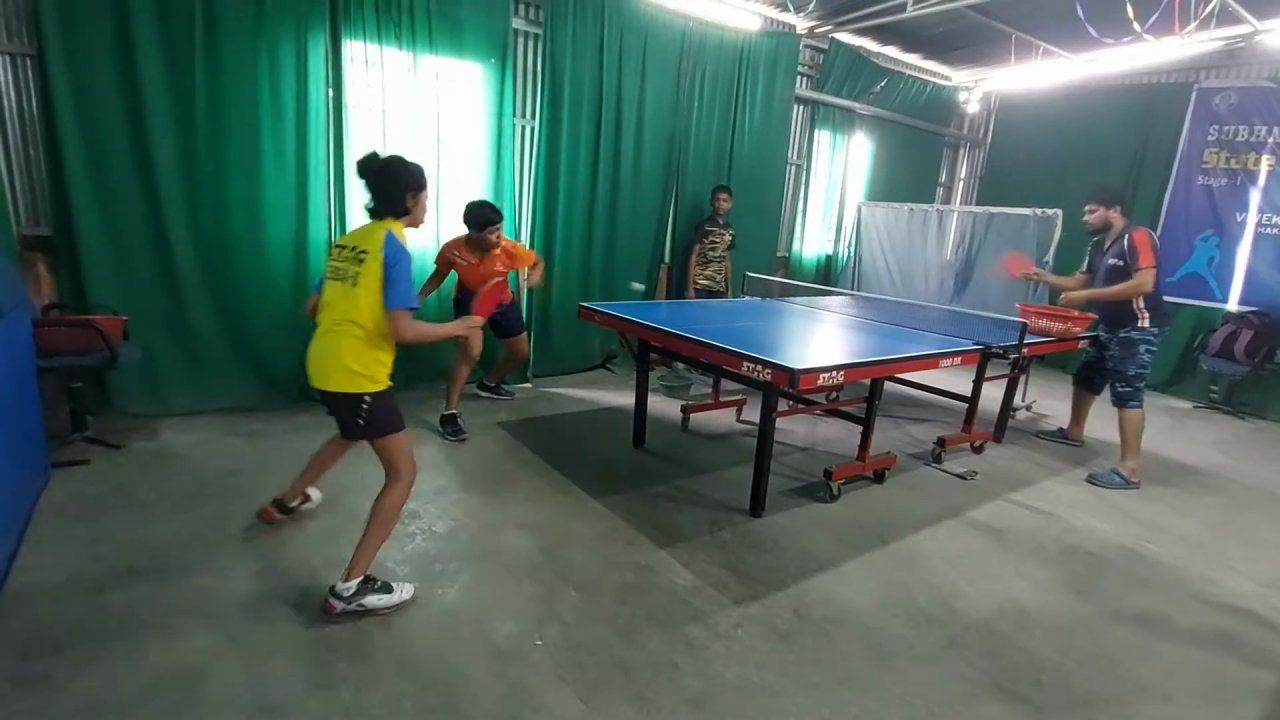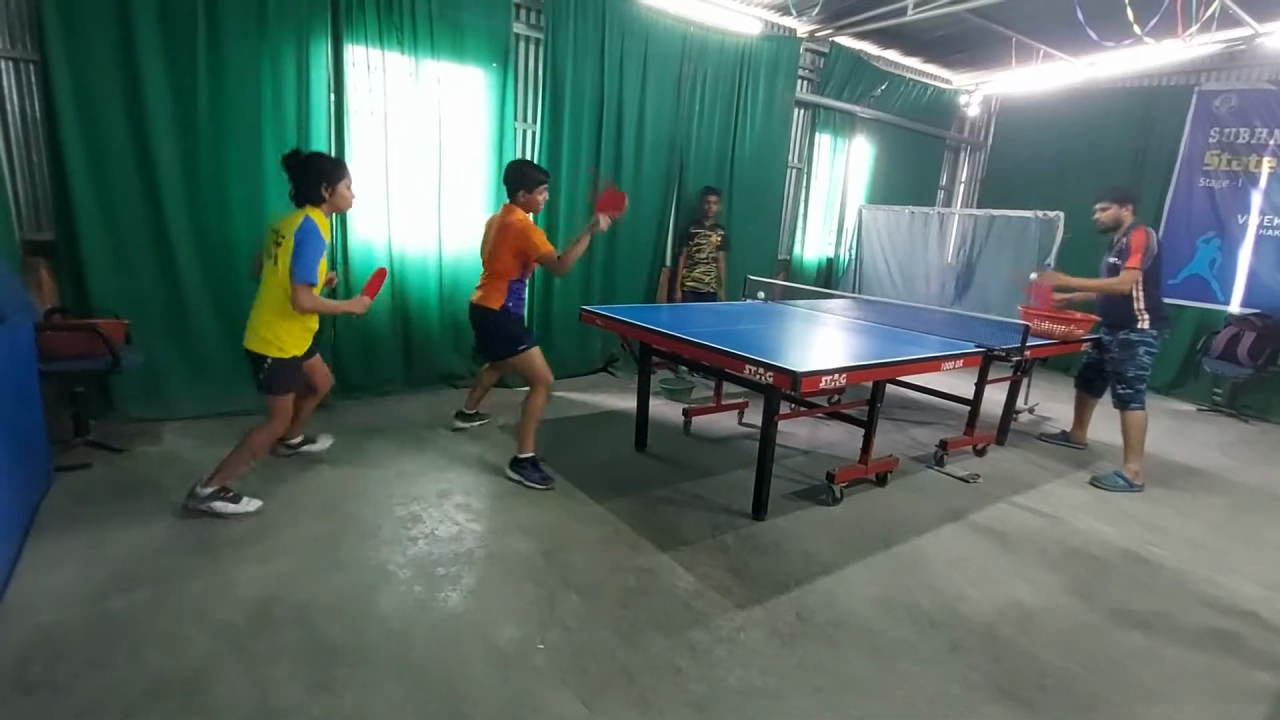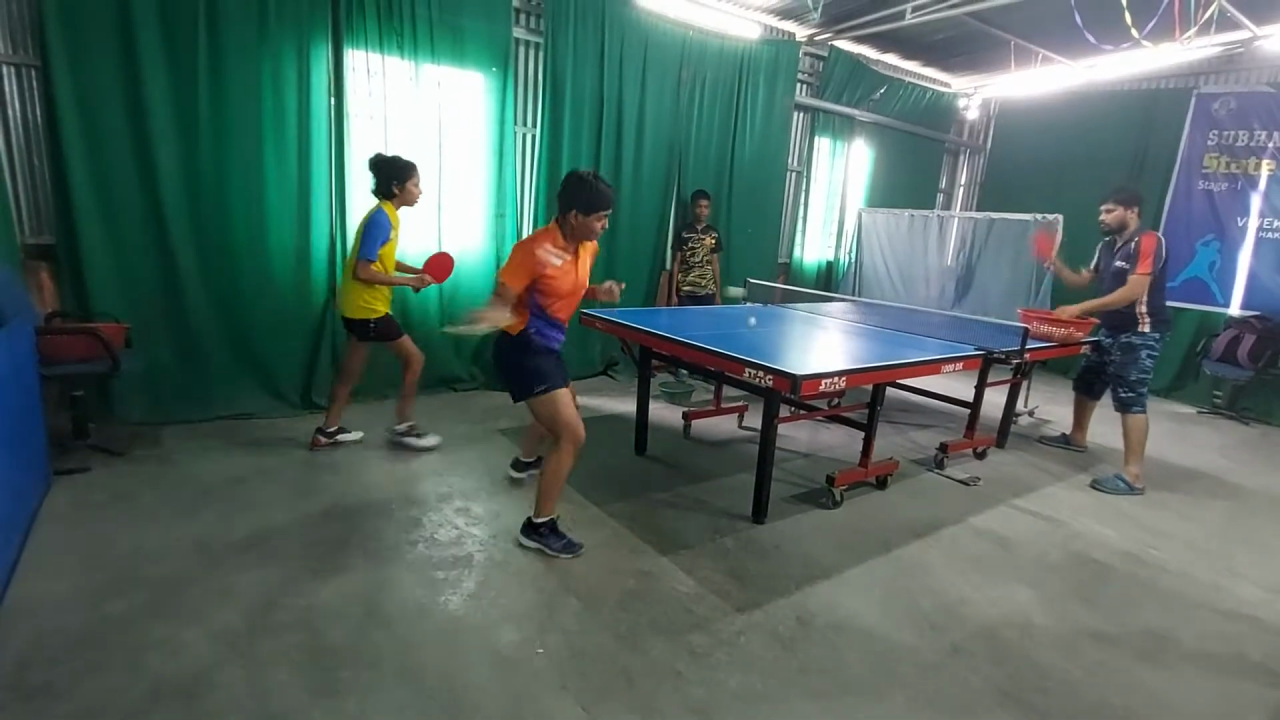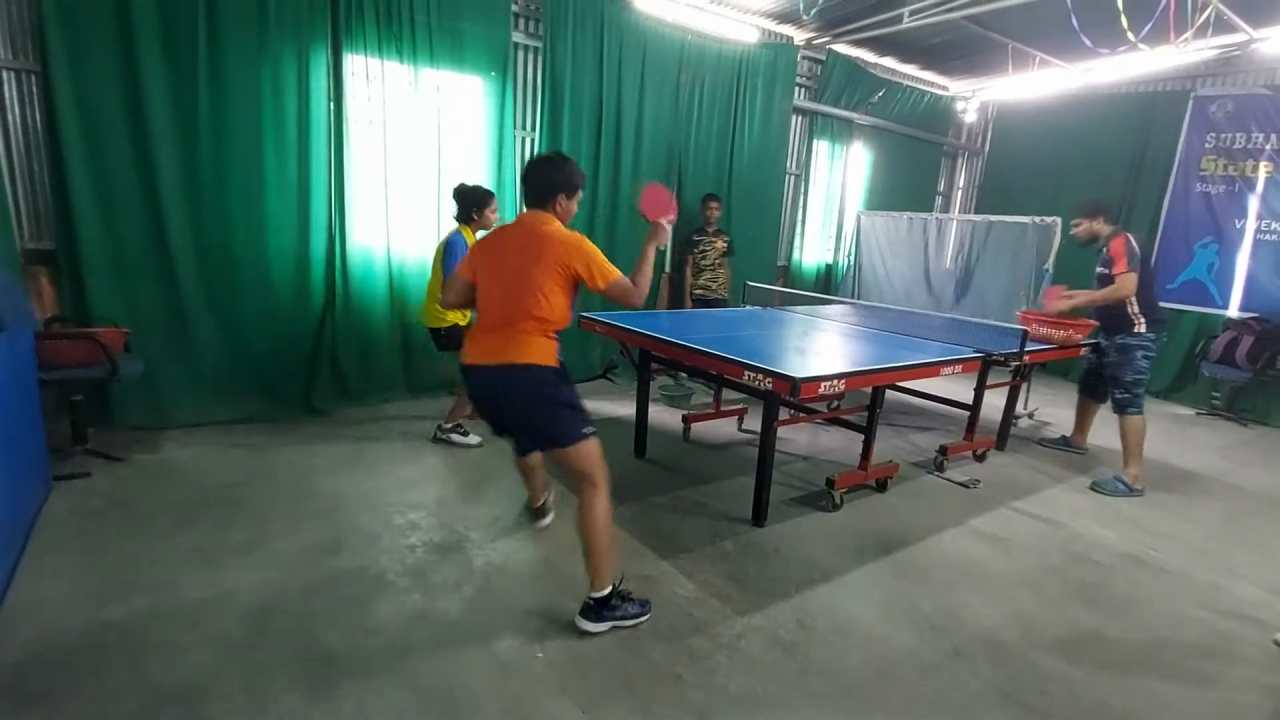
dt=0.5s
person 1, frame 1
left shoulder: (508, 247)
right shoulder: (452, 250)
left elbow: (537, 261)
right elbow: (437, 278)
left wrist: (535, 277)
right wrist: (418, 296)
left hip: (503, 304)
right hip: (470, 304)
left knee: (520, 354)
right knee: (470, 352)
left ankle: (489, 384)
right ankle: (449, 414)
person 1, frame 2
left shoulder: (498, 220)
right shoulder: (522, 227)
right elbow: (561, 267)
left wrist: (533, 253)
right wrist: (590, 230)
left hip: (486, 309)
right hip: (499, 313)
left knee: (499, 363)
right knee: (543, 382)
left ankle: (467, 412)
right ankle: (523, 460)
person 1, frame 3
left shoulder: (587, 247)
right shoulder: (534, 250)
right elbow: (502, 299)
left wrist: (601, 292)
right wrist: (500, 317)
left hip: (548, 346)
right hip: (523, 347)
left knee: (561, 410)
right knee: (572, 434)
left ankle: (527, 460)
right ankle: (540, 526)
person 1, frame 4
left shoulder: (488, 241)
right shoulder: (570, 245)
left elbow: (452, 299)
right elbow: (634, 296)
right wrist: (654, 243)
left hip: (478, 372)
right hip: (530, 374)
left knee: (526, 436)
right knee: (595, 483)
left ankle: (539, 503)
right ankle: (602, 599)
person 2, frame 1
left shoulder: (351, 241)
right shoulder: (395, 250)
left elbow: (314, 309)
right elbow: (400, 329)
right wrist: (454, 329)
left hip: (325, 365)
right hip: (359, 376)
left knee: (346, 436)
right knee: (402, 473)
left ankle: (287, 501)
right ankle: (351, 587)
person 2, frame 2
left shoulder: (292, 222)
right shoulder: (312, 231)
left elbow: (258, 268)
right elbow: (302, 301)
right wrist: (350, 305)
left hip: (289, 336)
right hip: (276, 341)
left knee: (322, 382)
right knee: (278, 420)
left ankle: (292, 439)
right ankle: (209, 489)
person 2, frame 3
left shoulder: (385, 216)
right shoulder: (380, 220)
right elbow: (363, 271)
left wrist: (416, 270)
right wrist: (409, 281)
left hip: (360, 306)
right hip: (368, 309)
left knee: (353, 367)
right knee: (414, 358)
left ankle: (328, 430)
right ankle: (402, 427)
person 2, frame 4
left shoulder: (466, 238)
right shoulder: (457, 241)
left hip: (455, 315)
right hip: (444, 318)
left ankle: (466, 405)
right ankle: (448, 427)
person 3, frame 1
left shoulder: (1138, 237)
right shoulder: (1098, 245)
left elbow: (1143, 284)
right elbow: (1078, 281)
left wrist: (1087, 296)
right wrist: (1043, 276)
left hip: (1138, 329)
right hip: (1110, 328)
left knee: (1127, 394)
right knee: (1085, 378)
left ankle: (1128, 471)
right ankle: (1074, 431)
person 3, frame 2
left shoulder: (1141, 237)
right shoulder: (1116, 242)
left elbow: (1124, 284)
left wrist: (1069, 282)
right wrist: (1071, 296)
left hip: (1137, 331)
right hip: (1111, 329)
left knee: (1129, 397)
right knee: (1087, 381)
left ankle: (1132, 473)
right ankle: (1077, 434)
person 3, frame 3
left shoulder: (1148, 242)
right shoulder: (1107, 246)
left elbow: (1134, 291)
right elbow: (1082, 280)
left wrist: (1081, 308)
right wrist: (1058, 269)
left hip: (1139, 334)
right hip: (1110, 331)
left knee: (1131, 400)
right knee: (1086, 383)
left ankle: (1133, 475)
right ankle: (1077, 436)
person 3, frame 4
left shoulder: (1121, 243)
right shoulder: (1106, 249)
left elbow: (1126, 289)
left wrist: (1075, 302)
right wrist: (1074, 296)
left hip: (1136, 333)
right hip: (1112, 332)
left knee: (1128, 400)
right knee: (1090, 386)
left ankle: (1132, 477)
right ankle: (1078, 438)
